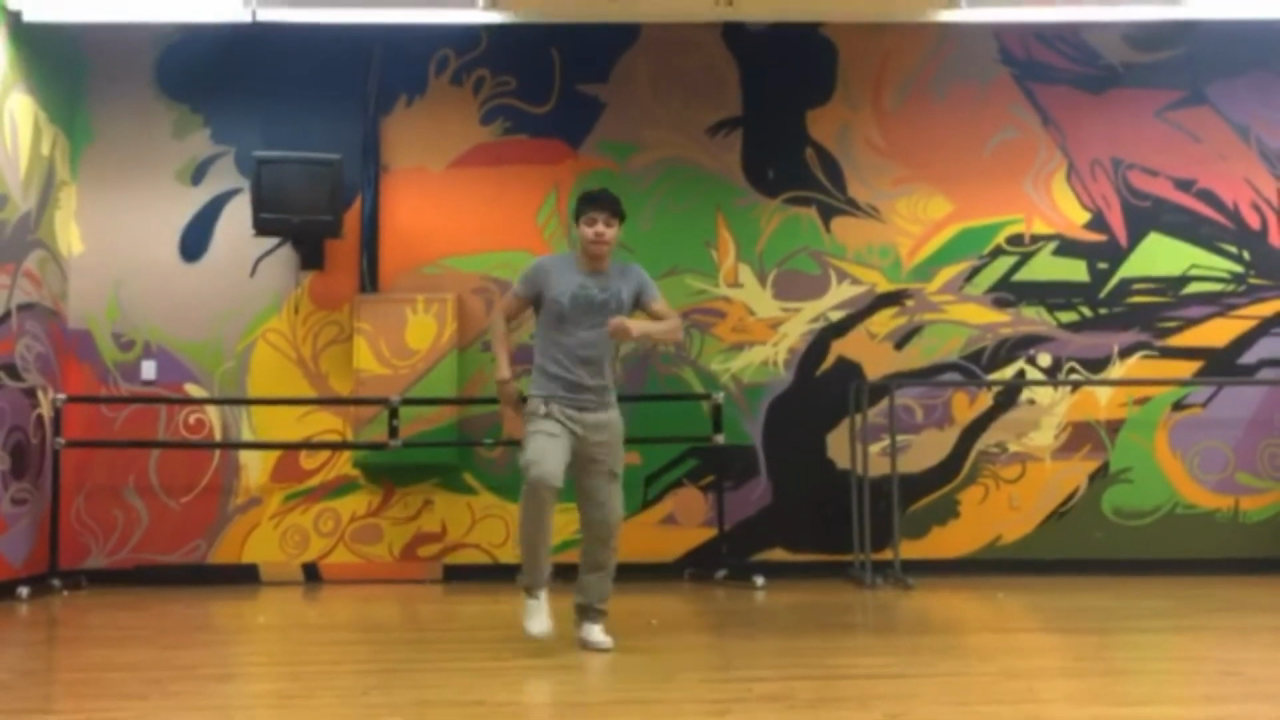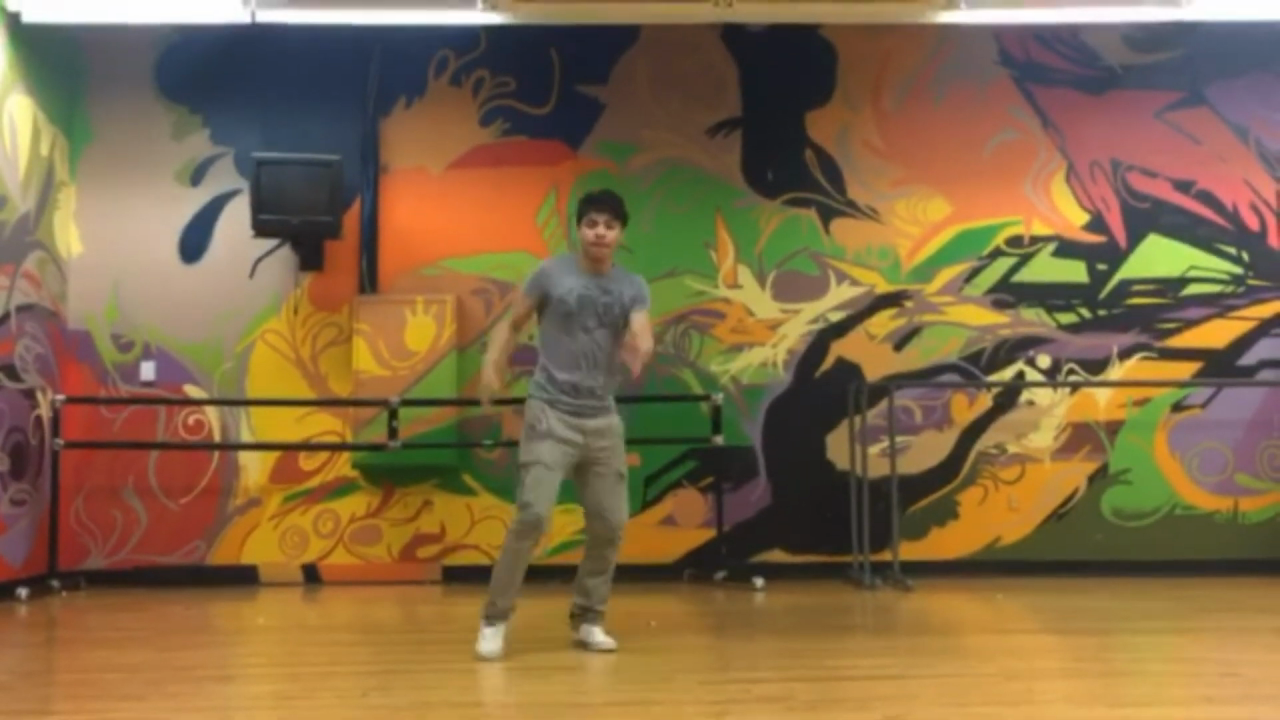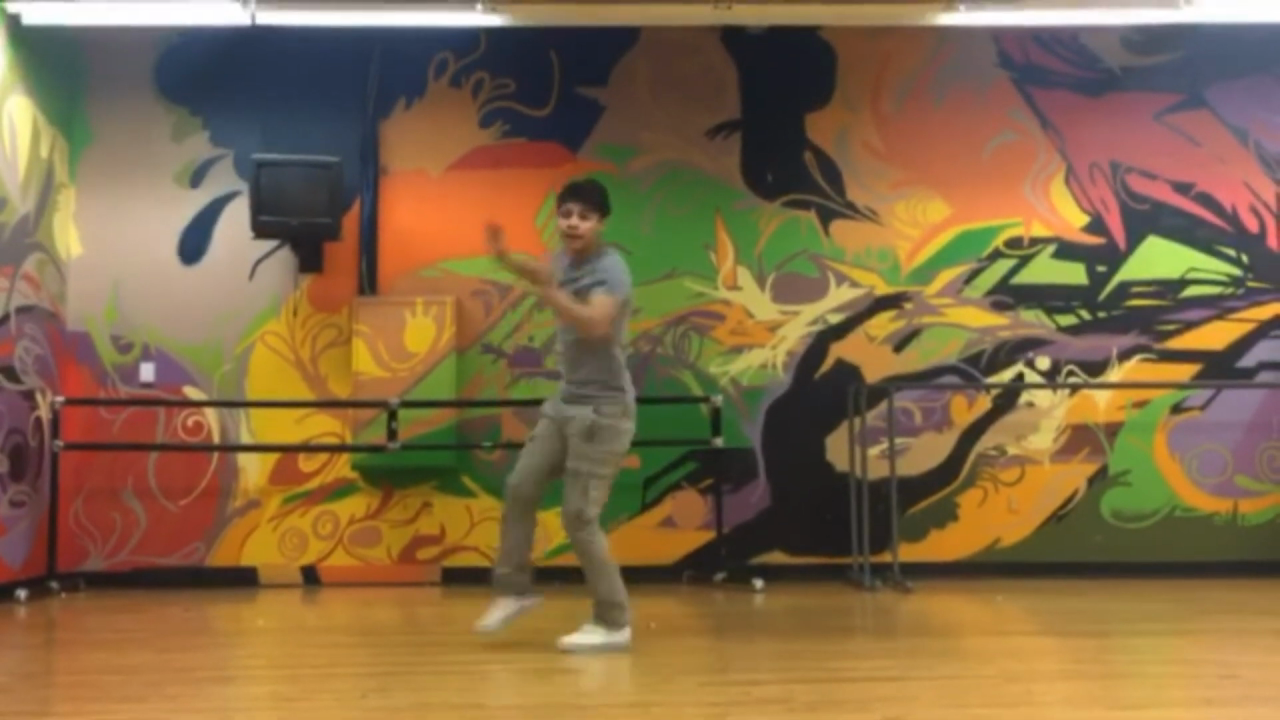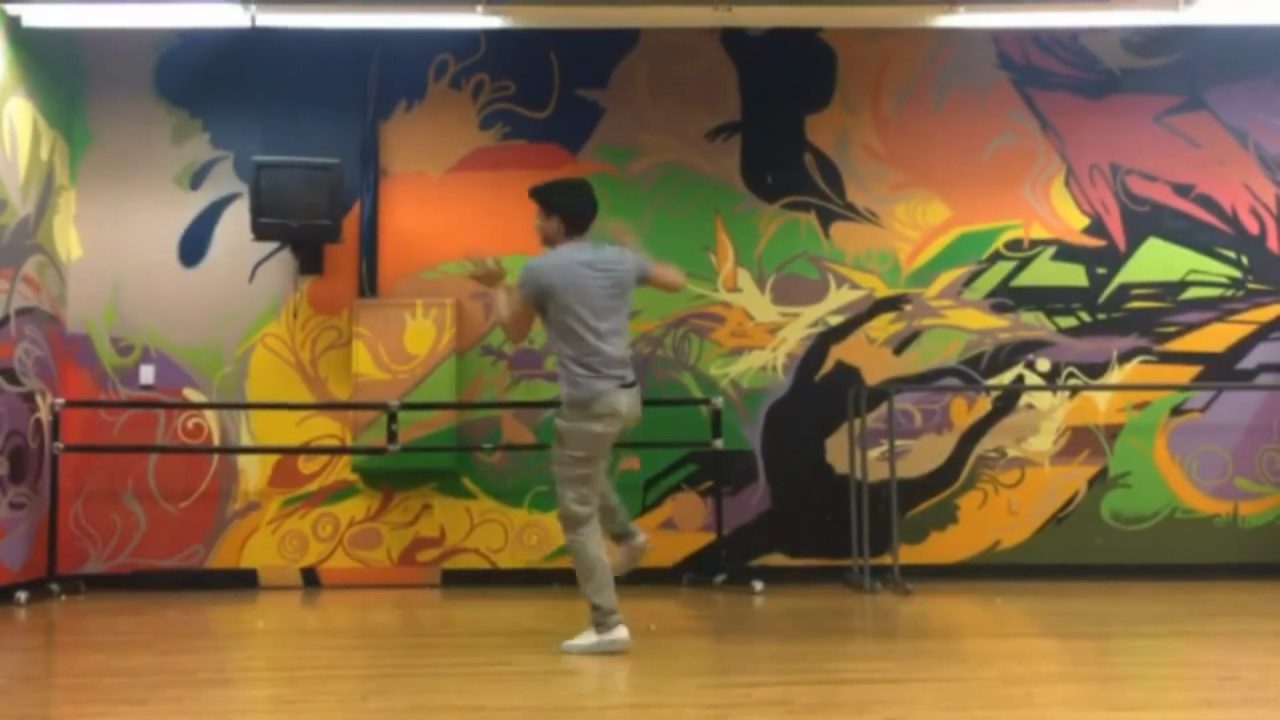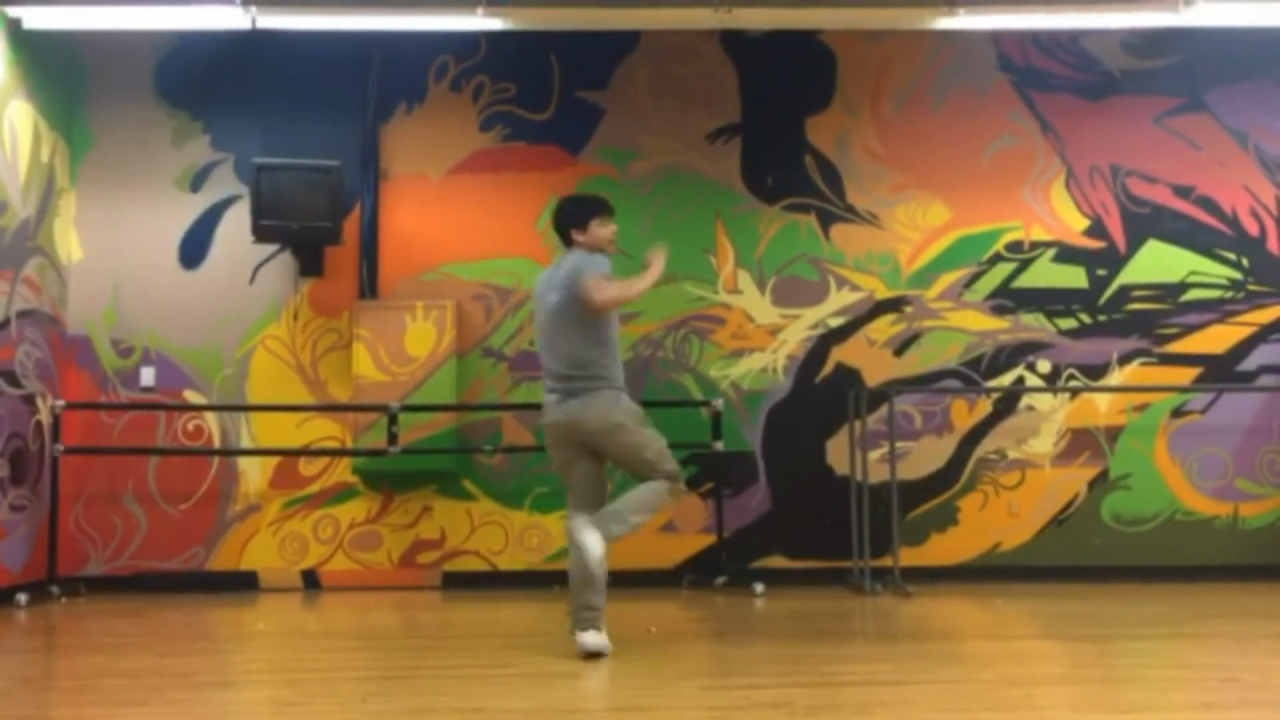
dt=0.2s
person 1, frame 1
left shoulder: (633, 279)
right shoulder: (546, 270)
left elbow: (674, 327)
right elbow: (502, 317)
left wrist: (639, 327)
right wrist: (504, 372)
left hip: (603, 414)
right hip: (549, 407)
left knee: (604, 523)
right knee: (541, 480)
left ankle: (590, 618)
right ankle: (534, 586)
person 1, frame 2
left shoulder: (633, 287)
right shoulder: (551, 273)
left elbow: (643, 342)
right elbow: (511, 323)
left wrist: (637, 357)
right wrist: (489, 369)
left hip: (602, 420)
right hip: (549, 414)
left knee: (610, 524)
right knee: (532, 516)
left ankle: (587, 619)
right ankle: (496, 618)
person 1, frame 3
left shoulder: (611, 269)
right shoulder: (565, 260)
left elbow: (592, 326)
right elbow: (546, 284)
left wrist: (548, 288)
right wrist: (506, 259)
left hip: (605, 411)
right hip: (567, 402)
left knee: (579, 517)
right knee: (519, 490)
left ankle: (613, 622)
right ankle: (515, 590)
person 1, frame 4
left shoulder: (537, 270)
right shoulder: (622, 258)
left elbow: (514, 332)
right elbow: (676, 281)
left wrist: (499, 287)
right wrist: (639, 249)
left hip: (588, 402)
right hip: (623, 395)
left knee: (576, 512)
left ankle: (608, 625)
right ankle: (625, 535)
person 1, frame 5
left shoulder: (548, 280)
right shoulder: (590, 266)
right elbow: (601, 299)
right wrist: (651, 272)
left hip: (558, 415)
right hip: (603, 405)
left knee: (583, 516)
right knee: (667, 478)
left ankle: (588, 626)
right ankle: (600, 528)
